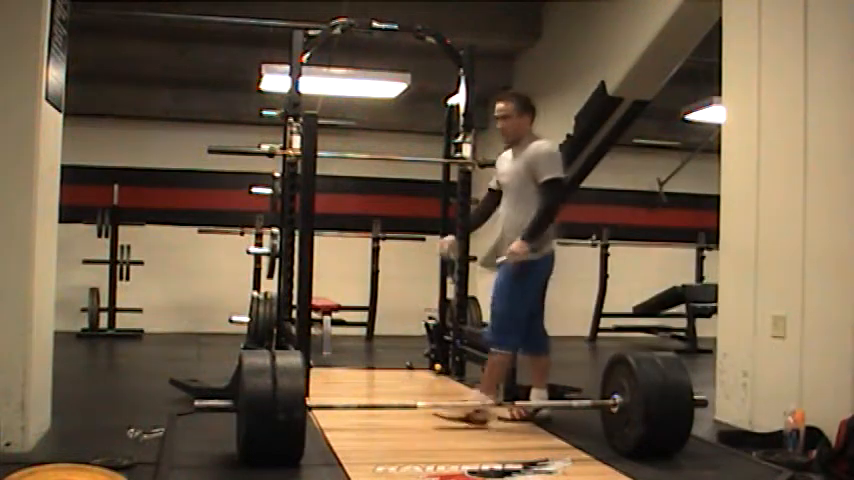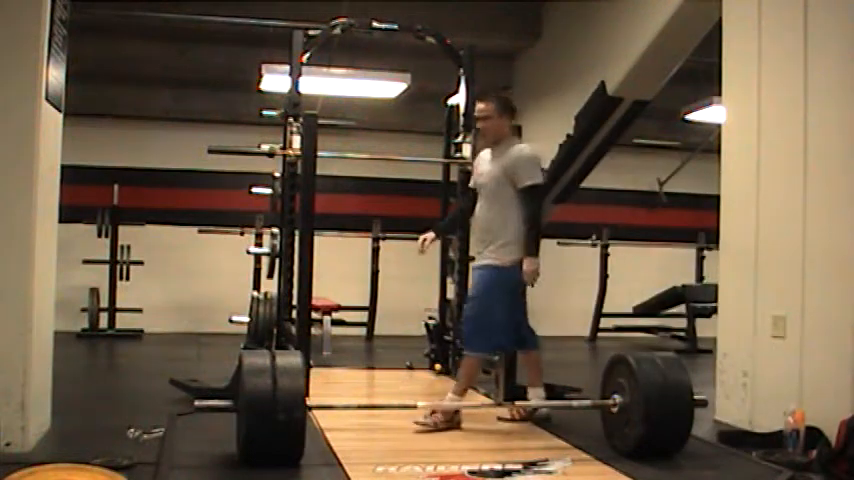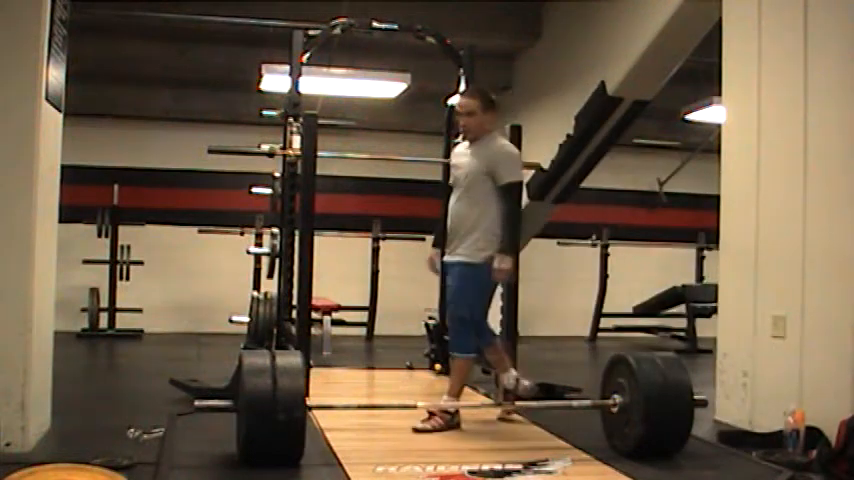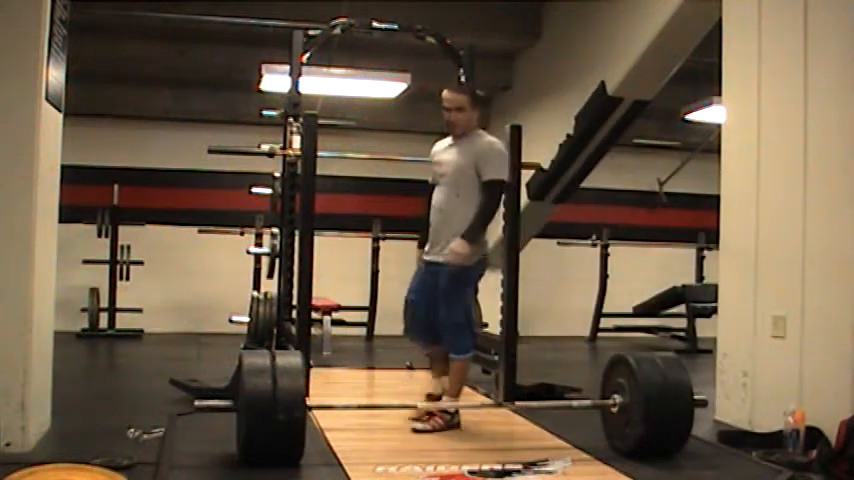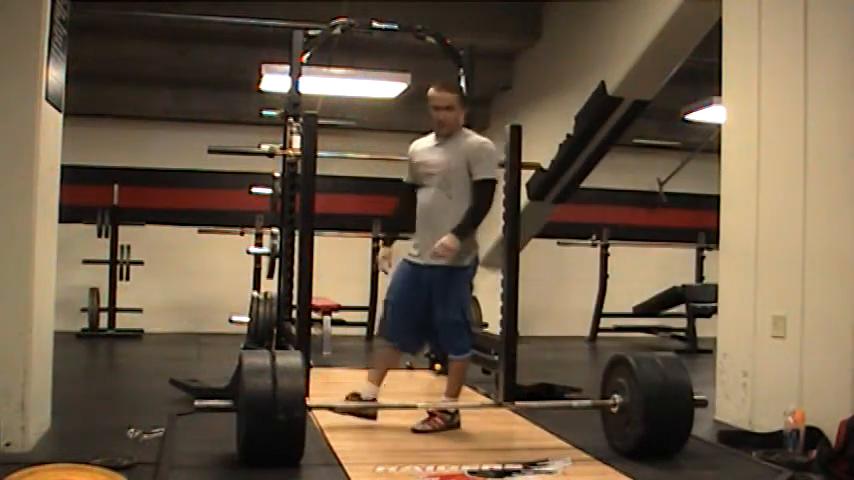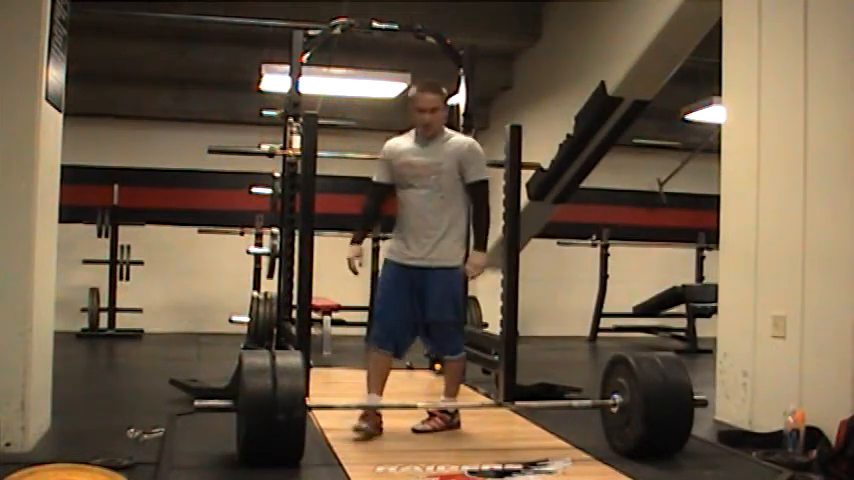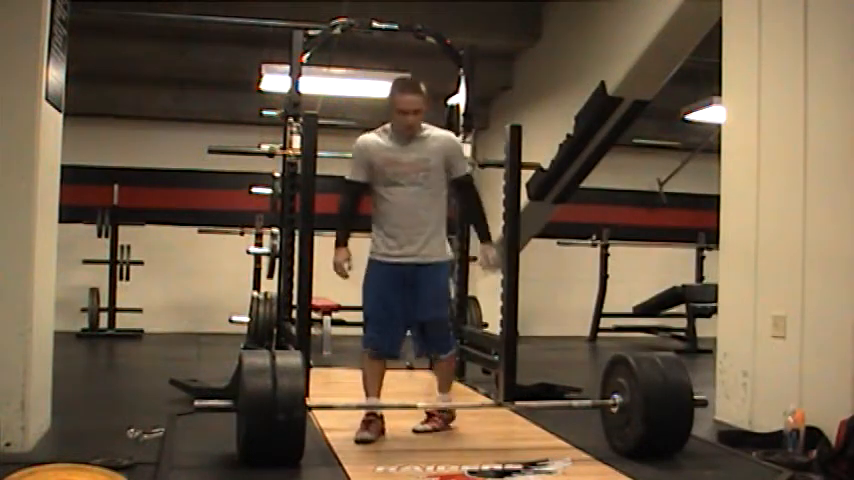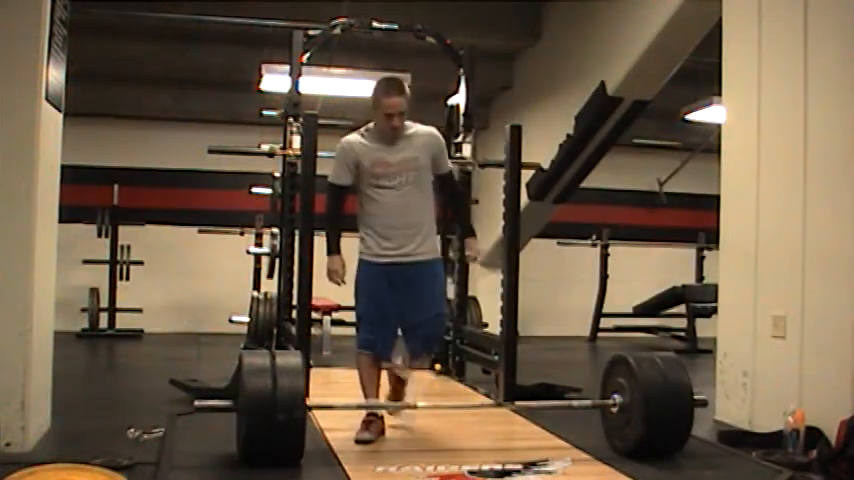
dt=0.2s
person 1, frame 1
left shoulder: (543, 153)
right shoulder: (505, 159)
left elbow: (553, 201)
right elbow: (489, 203)
left wrist: (526, 240)
right wrist: (457, 234)
left hip: (528, 257)
right hip: (512, 256)
left knee: (504, 329)
right knee: (530, 330)
left ankle: (481, 405)
right ankle: (539, 400)
person 1, frame 2
left shoulder: (521, 156)
right shoulder: (483, 159)
left elbow: (534, 208)
right elbow: (469, 205)
left wrist: (531, 255)
right wrist: (437, 232)
left hip: (505, 263)
right hip: (489, 260)
left knee: (477, 330)
right knee: (516, 331)
left ankle: (452, 408)
right ankle: (536, 399)
person 1, frame 3
left shoulder: (501, 152)
right shoulder: (459, 152)
left elbow: (512, 206)
left wrist: (507, 253)
right wrist: (438, 245)
left hip: (477, 258)
right hip: (456, 255)
left knee: (462, 330)
right knee: (473, 328)
left ankle: (449, 408)
right ankle: (514, 383)
person 1, frame 4
left shoulder: (488, 149)
right shoulder: (439, 149)
left elbow: (491, 200)
left wrist: (467, 239)
right wrist: (423, 244)
left hip: (462, 256)
right hip: (434, 255)
left knee: (455, 329)
right knee: (417, 321)
left ankle: (449, 408)
right ankle: (440, 386)
person 1, frame 5
left shoulder: (479, 148)
right shoulder: (418, 149)
left elbow: (483, 200)
left wrist: (457, 235)
right wrist: (387, 241)
left hip: (453, 260)
right hip: (416, 257)
left knee: (453, 333)
right knee: (394, 326)
left ankle: (449, 409)
right ankle: (368, 396)
person 1, frame 6
left shoulder: (465, 149)
right shoulder: (393, 149)
left elbow: (480, 201)
right elbow: (376, 199)
left wrist: (479, 249)
right wrist: (358, 240)
left hip: (445, 263)
right hip: (399, 259)
left knee: (448, 337)
right knee: (383, 331)
left ankle: (448, 409)
right ankle: (372, 410)
person 1, frame 7
left shoulder: (446, 143)
right shoulder: (368, 145)
left elbow: (467, 194)
right elbow: (351, 197)
left wrist: (485, 240)
right wrist: (341, 243)
left hip: (432, 259)
right hip: (384, 259)
left knee: (438, 335)
right knee: (376, 337)
left ankle: (444, 407)
right ankle: (373, 413)
person 1, frame 8
left shoulder: (430, 139)
right shoulder: (352, 147)
left elbow: (450, 189)
right elbow: (335, 201)
left wrist: (469, 234)
right wrist: (333, 252)
left hip: (424, 257)
right hip: (375, 260)
left knee: (428, 331)
right knee: (370, 337)
left ankle: (402, 374)
right ankle: (373, 414)
